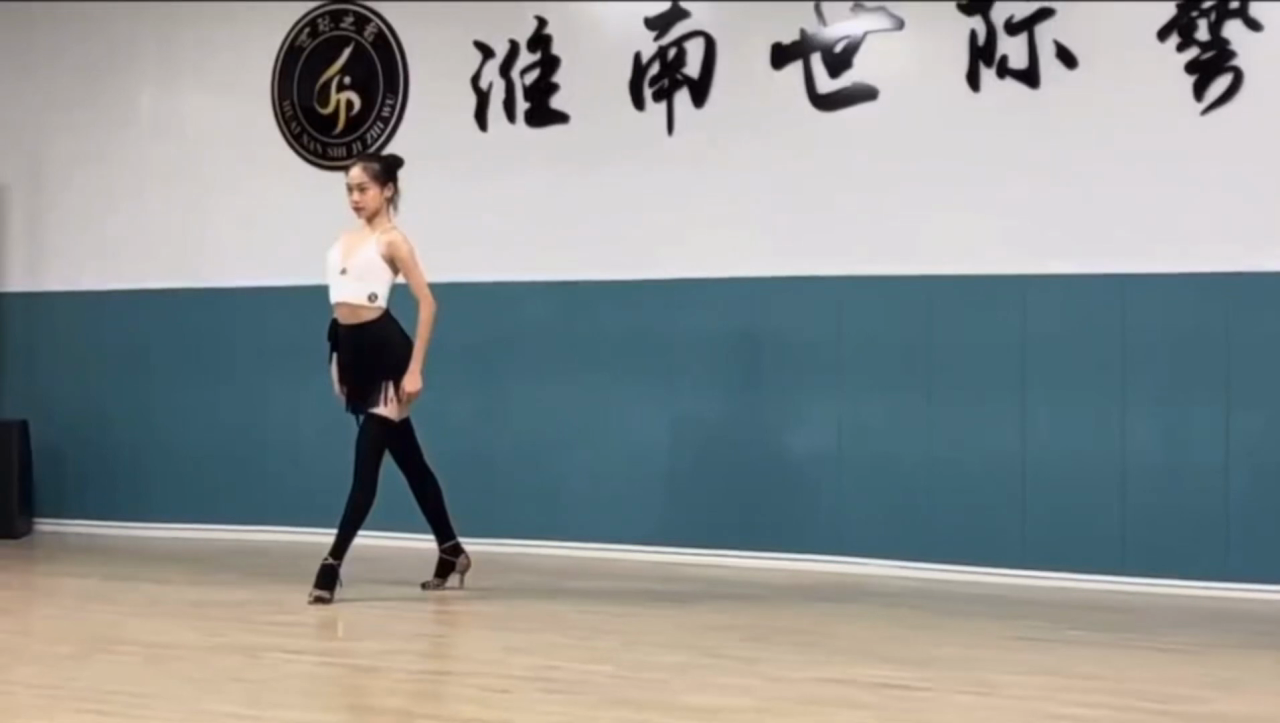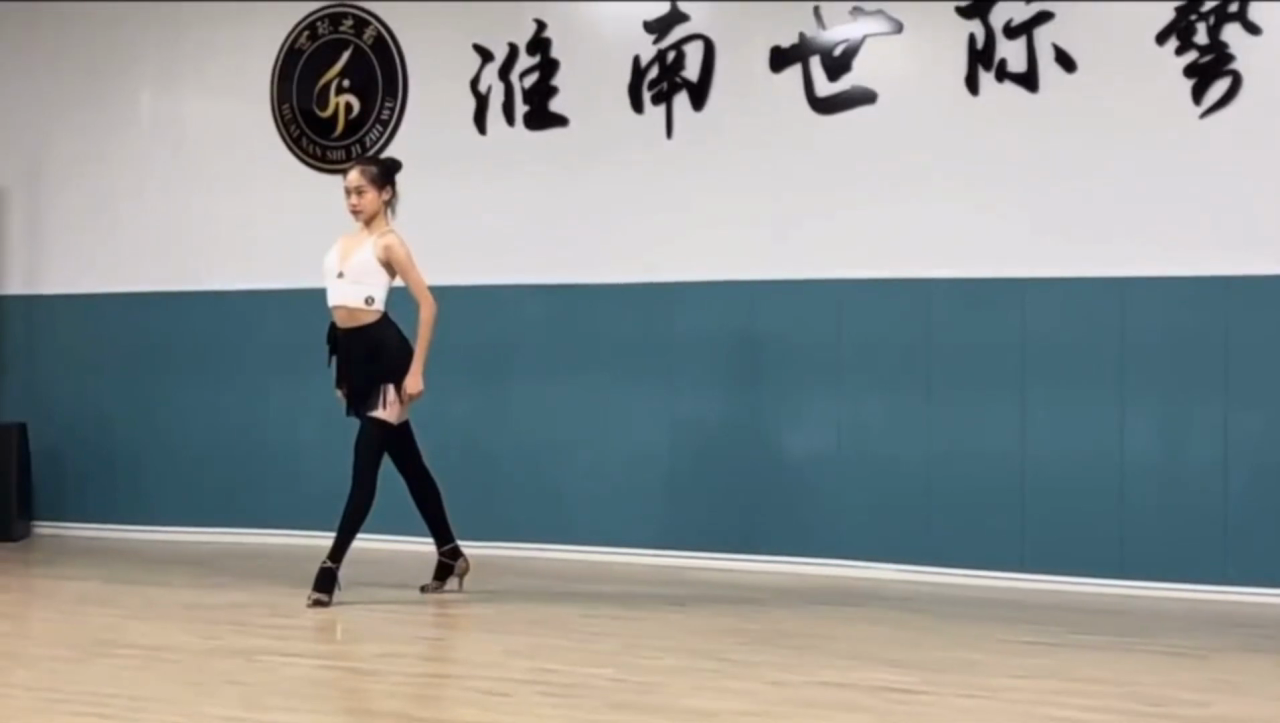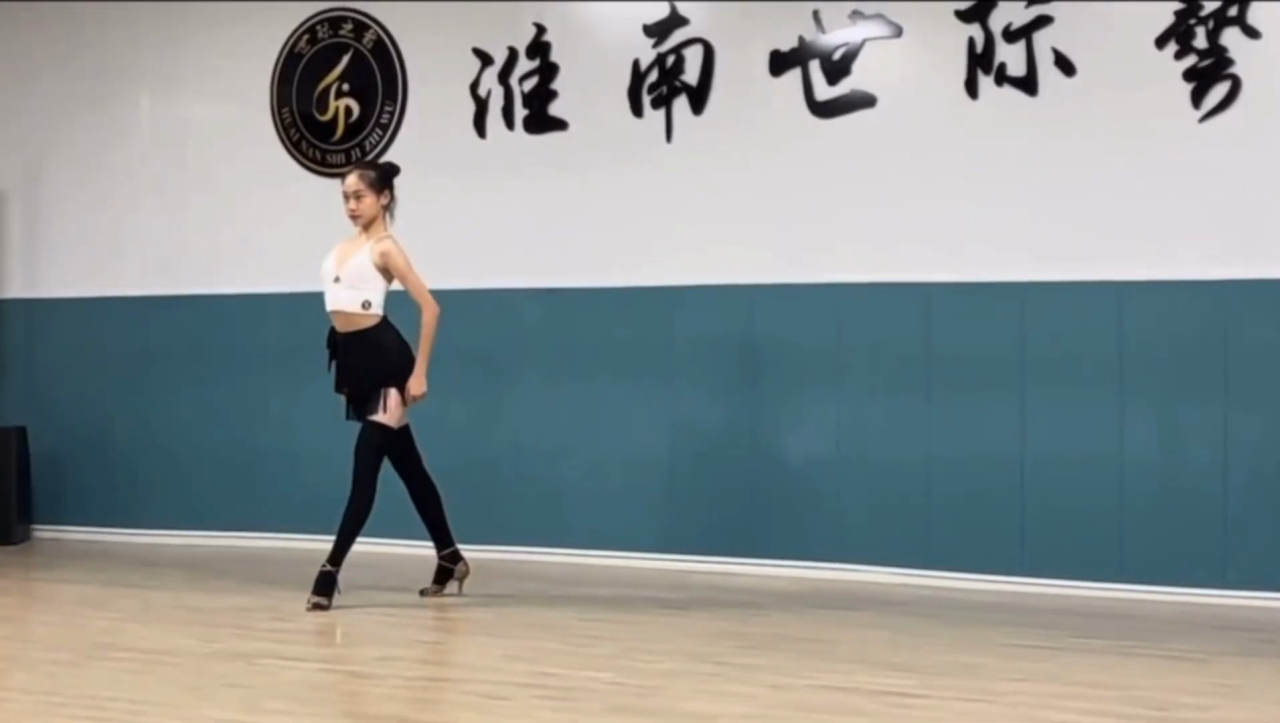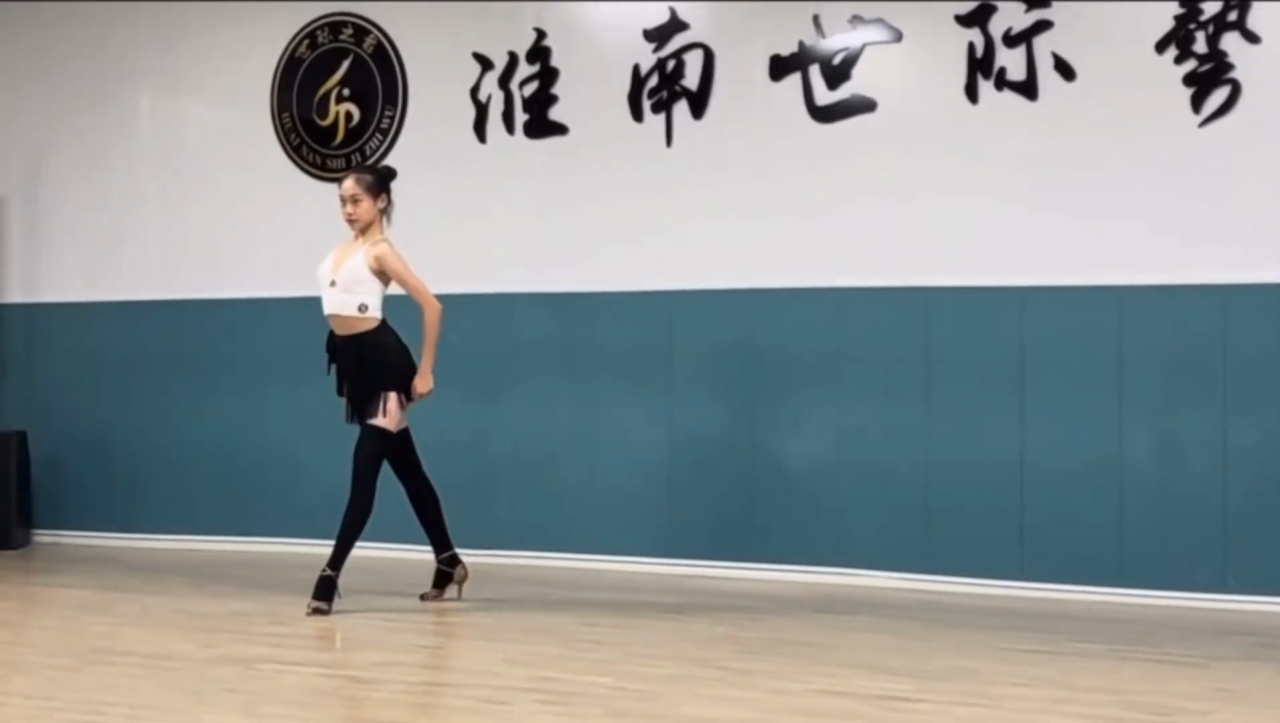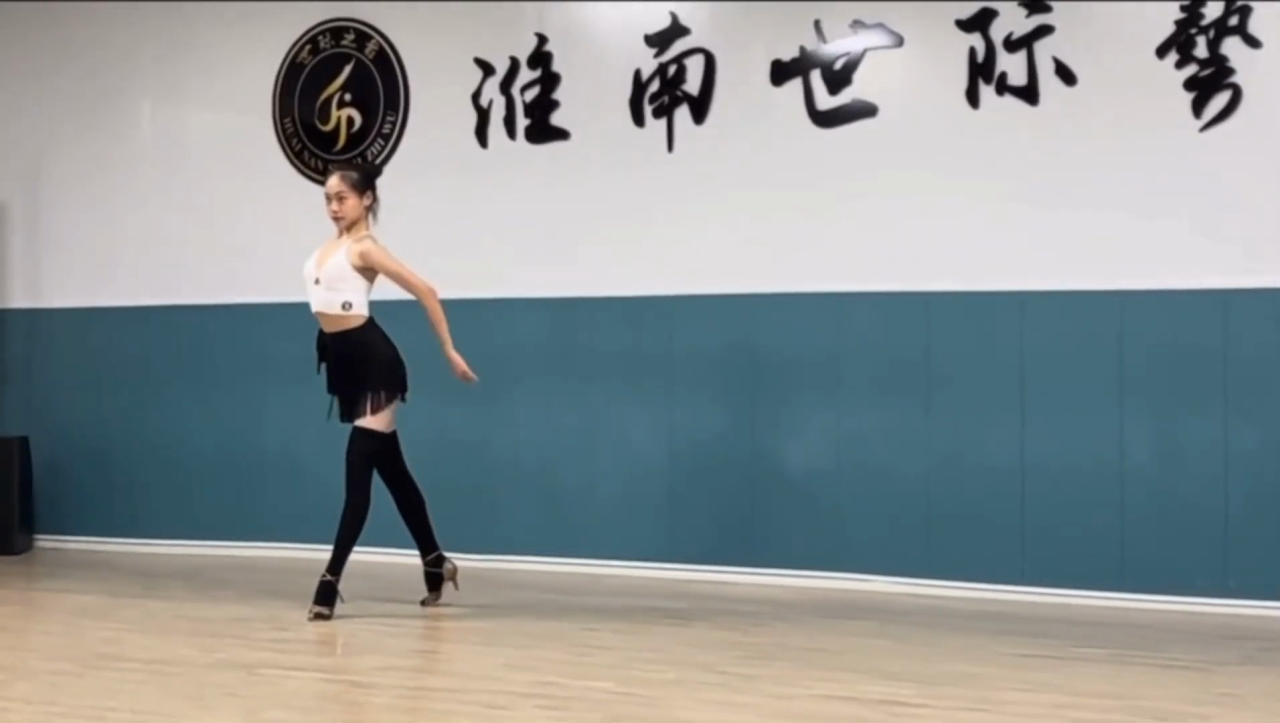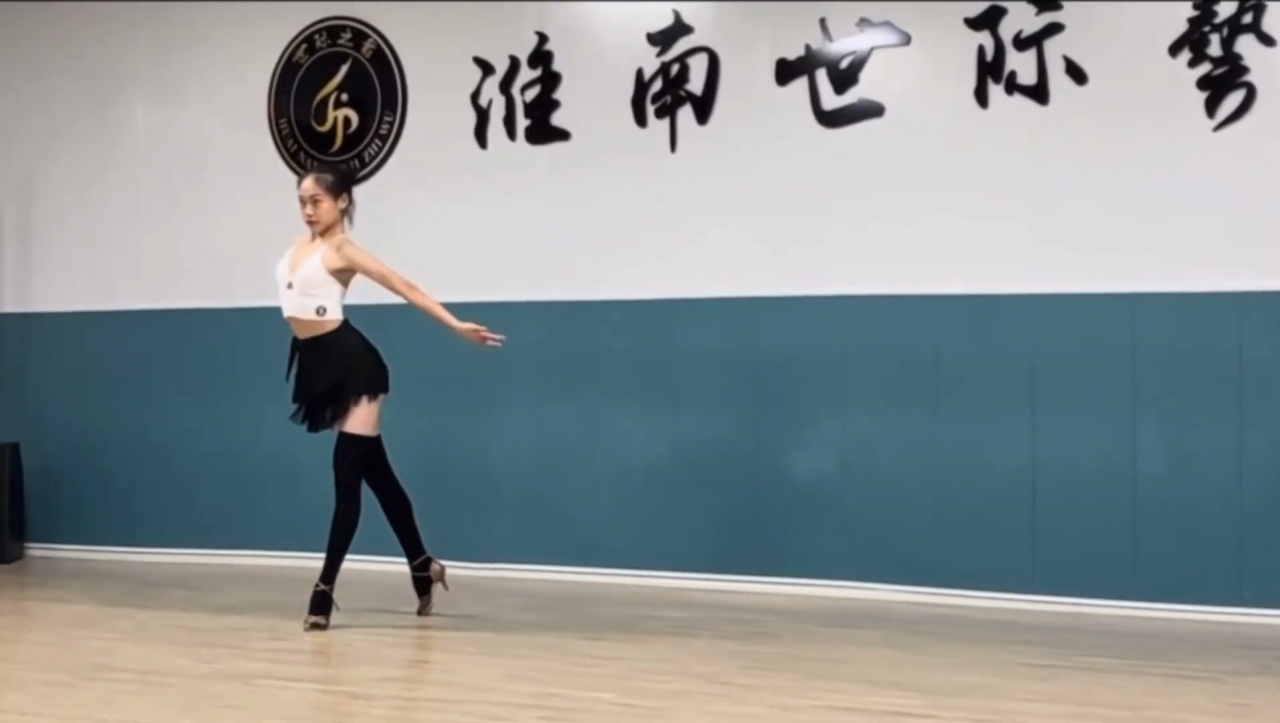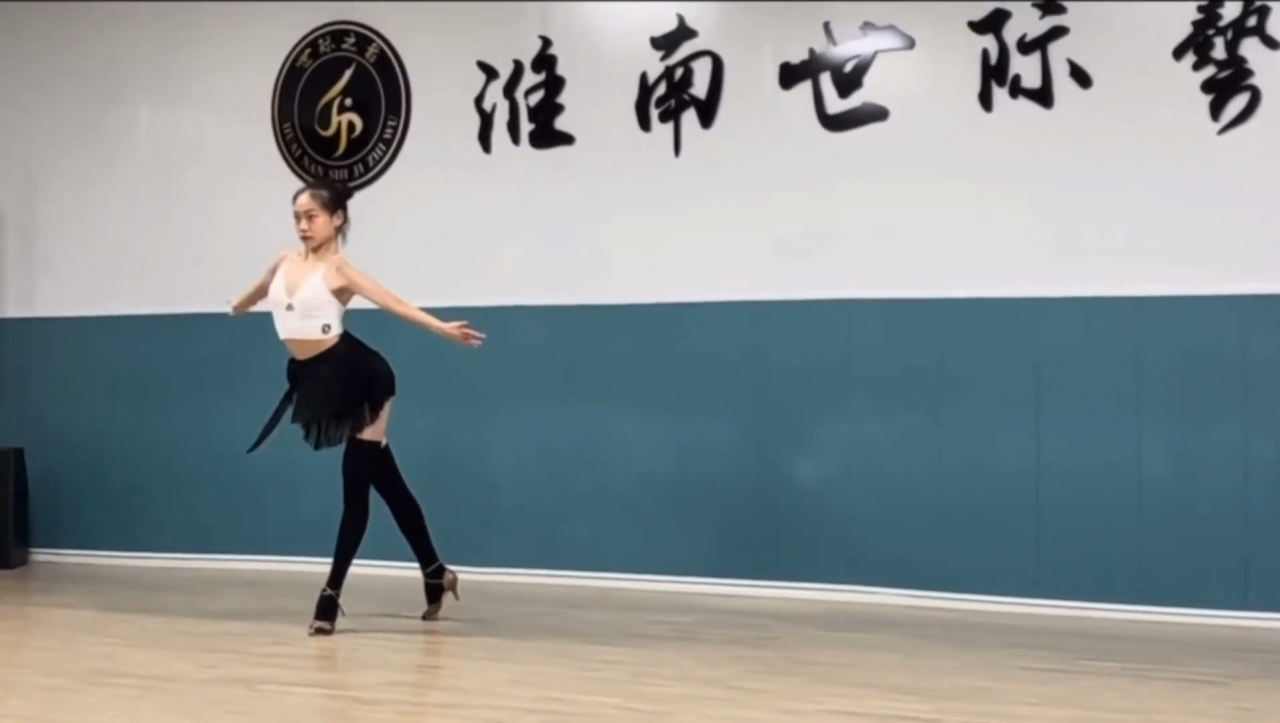
dt=0.3s
person 1, frame 1
left shoulder: (392, 239)
right shoulder: (347, 238)
left elbow: (427, 303)
left wrist: (414, 369)
right wrist: (337, 363)
left hip: (383, 348)
right hip: (351, 348)
left knee: (366, 461)
right knee: (408, 458)
left ankle: (332, 564)
right ankle: (451, 551)
person 1, frame 2
left shoulder: (388, 242)
right shoulder: (346, 241)
left elbow: (427, 304)
left wrist: (416, 370)
right wrist: (339, 366)
left hip: (381, 351)
right hip: (351, 351)
left knee: (365, 463)
right knee: (407, 461)
left ankle: (331, 567)
right ankle: (450, 554)
person 1, frame 3
left shoulder: (384, 247)
right shoulder: (345, 246)
left elbow: (429, 307)
left wrist: (419, 372)
right wrist: (344, 376)
left hip: (382, 356)
right hip: (352, 356)
left knee: (365, 467)
right knee: (407, 465)
left ankle: (330, 571)
right ankle: (450, 558)
person 1, frame 4
left shoulder: (380, 251)
right shoulder: (344, 249)
left elbow: (431, 305)
left wrist: (425, 370)
left hip: (382, 360)
right hip: (352, 359)
left knee: (364, 470)
right knee: (407, 468)
left ankle: (331, 575)
right ankle: (448, 562)
person 1, frame 5
left shoulder: (365, 248)
right shoulder: (333, 245)
left elbow: (424, 291)
left wrist: (450, 352)
left hip: (369, 357)
right hip: (342, 355)
left knee: (358, 468)
right knee: (389, 467)
left ankle: (331, 580)
right ankle: (434, 561)
person 1, frame 6
left shoulder: (341, 250)
right shoulder: (300, 245)
left elbow: (404, 287)
left wrist: (456, 325)
left hip: (349, 360)
right hip: (315, 362)
left knee: (347, 472)
right knee: (375, 470)
left ankle: (325, 588)
right ankle: (422, 564)
person 1, frame 7
left shoulder: (341, 268)
right shoulder: (285, 261)
left elbow: (392, 303)
right elbow: (262, 291)
left wrist: (443, 328)
right wrist: (241, 307)
left hip: (358, 376)
right hip: (312, 378)
left knee: (358, 481)
right knee: (382, 479)
left ankle: (332, 594)
right ankle: (435, 572)
